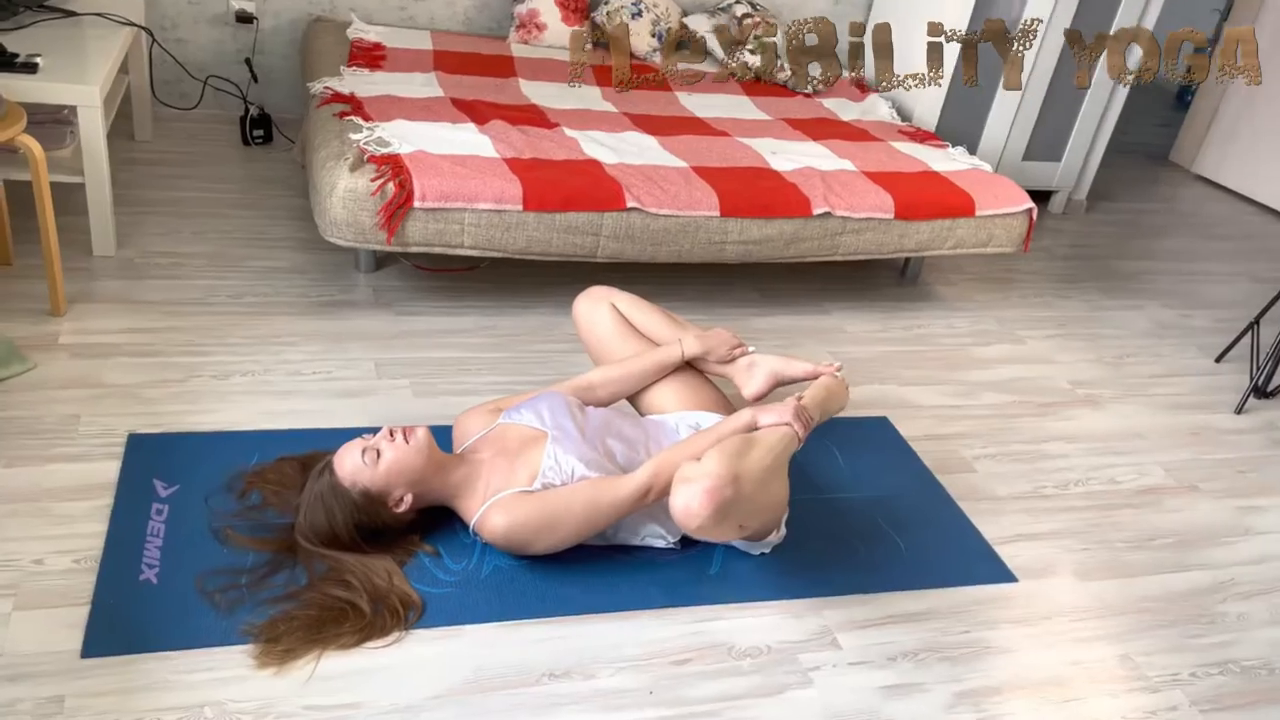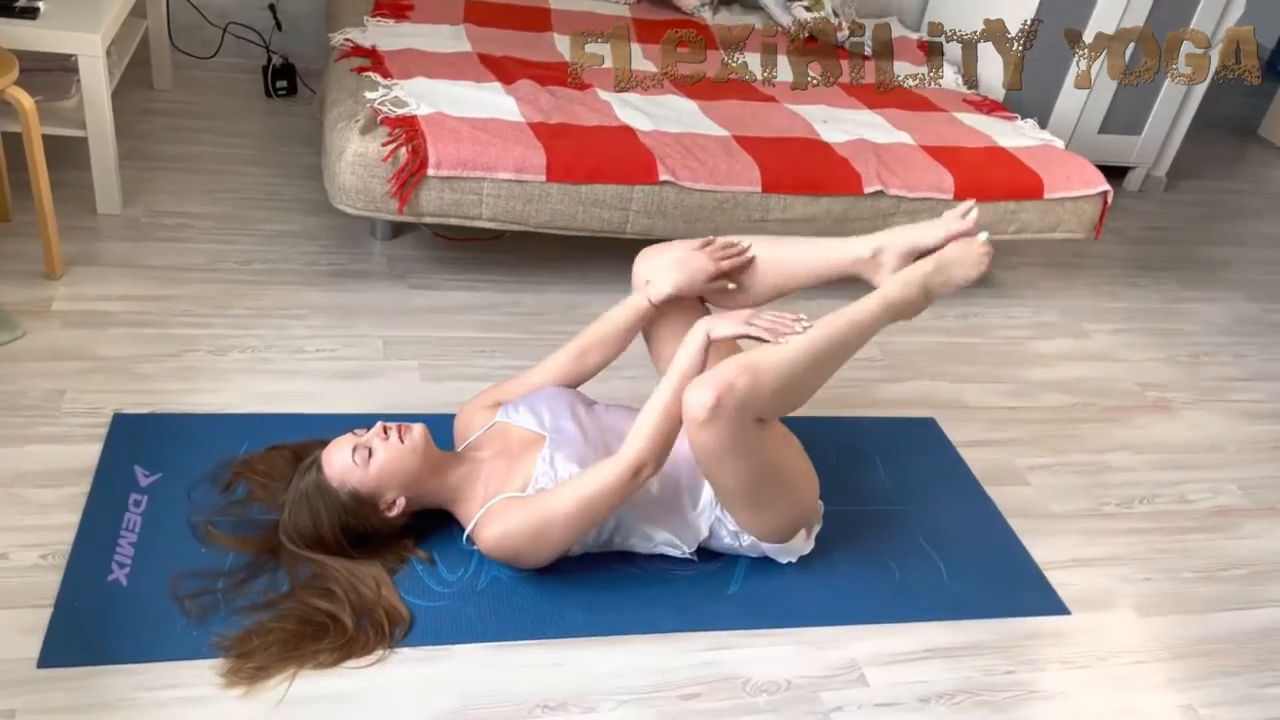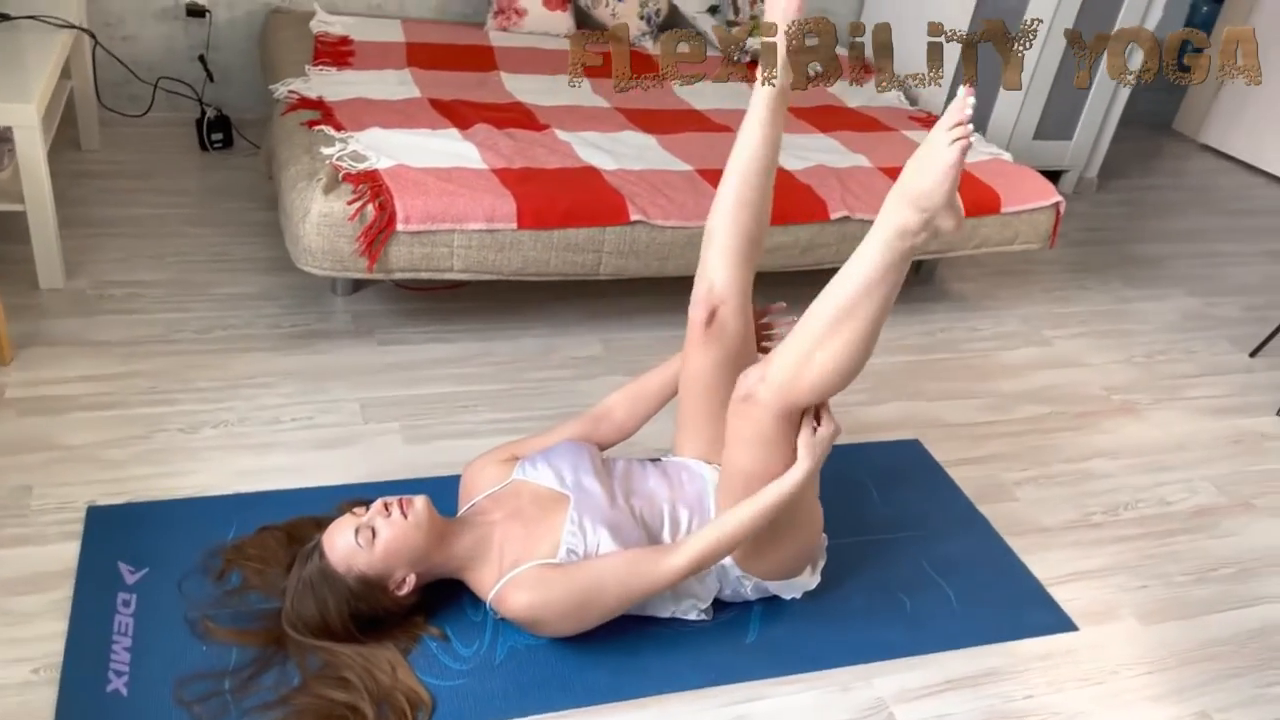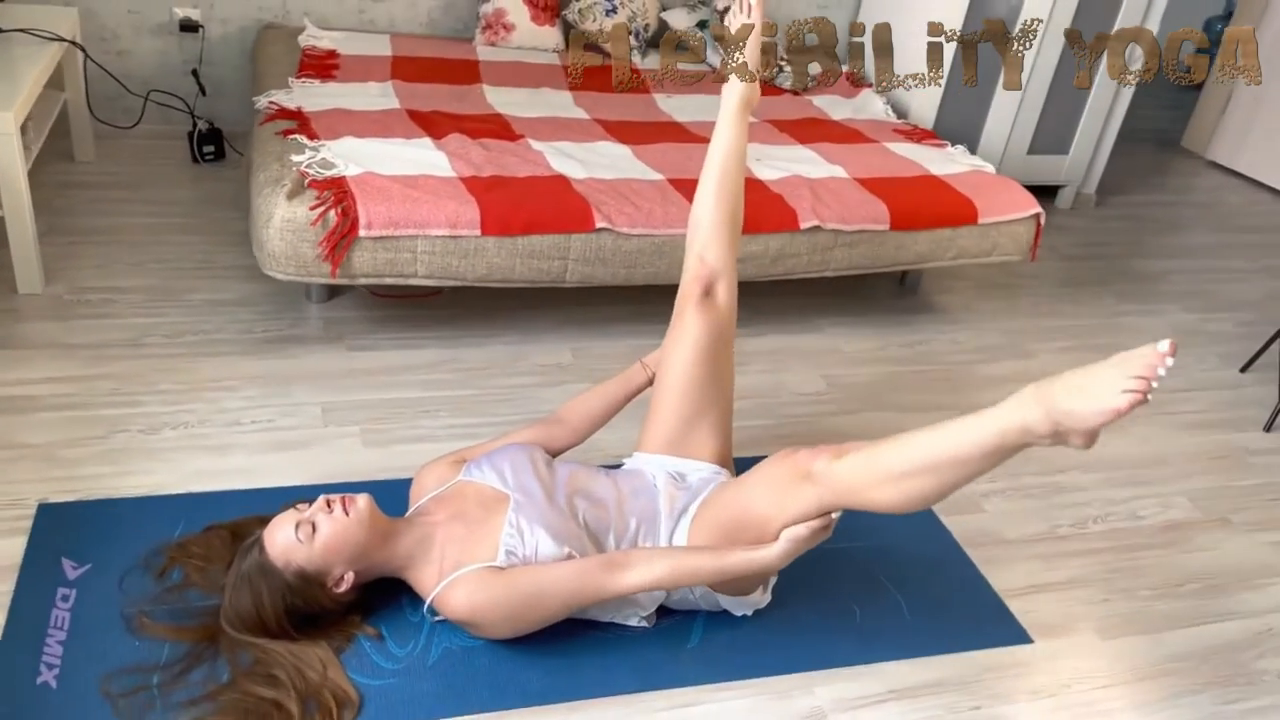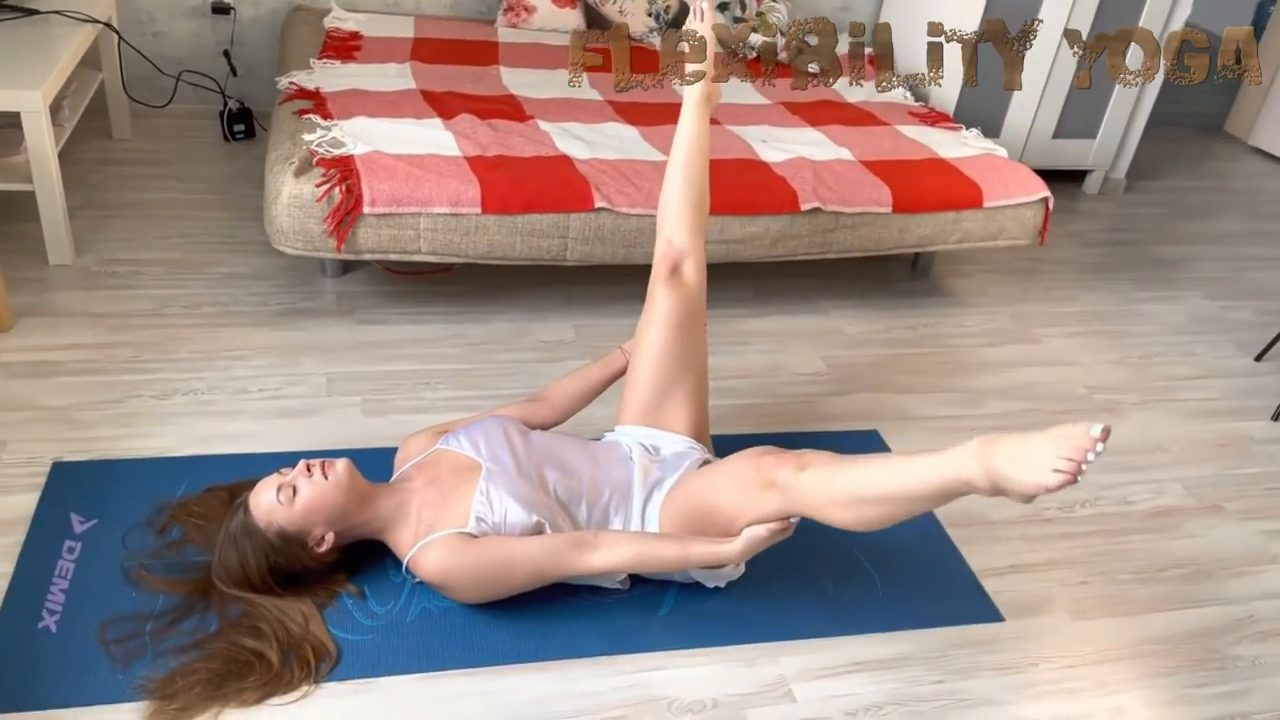
dt=0.7s
person 1, frame 1
left shoulder: (473, 426)
right shoulder: (502, 518)
left elbow: (584, 392)
right elbow: (643, 485)
left wrist: (686, 345)
right wrist: (742, 423)
left hip: (696, 432)
left knee: (596, 302)
right knee: (704, 495)
left ankle: (746, 371)
right ankle: (810, 403)
person 1, frame 2
left shoulder: (474, 423)
right shoulder: (497, 529)
left elbow: (581, 359)
right elbow: (632, 467)
left wrist: (661, 296)
right wrist: (694, 347)
left hip: (719, 455)
right hip: (761, 520)
left knee: (662, 263)
right knee: (713, 394)
left ankle: (884, 255)
right ankle: (901, 292)
person 1, frame 3
left shoulder: (484, 479)
right shoulder: (522, 595)
left elbow: (605, 418)
right elbow: (673, 564)
left wrist: (705, 352)
right wrist: (794, 482)
left hip: (701, 481)
right hip: (759, 550)
left knee: (717, 310)
right knee: (766, 392)
left ankle: (777, 72)
right ankle: (909, 211)
person 1, frame 4
left shoulder: (432, 481)
right shoulder: (464, 596)
left elbow: (550, 430)
right elbow: (624, 577)
left wrist: (651, 365)
right wrist: (766, 556)
left hip: (662, 483)
right hip: (694, 544)
left knee: (707, 287)
right knee: (816, 470)
left ankle: (740, 87)
right ankle: (1040, 410)
person 1, frame 5
left shoulder: (416, 453)
right shoulder: (438, 560)
left elbow: (535, 411)
right elbow: (588, 554)
left wrist: (628, 354)
right wrist: (727, 549)
left hip: (644, 450)
right hip: (666, 508)
left knee: (677, 265)
right knee: (777, 474)
right ankle: (984, 460)
